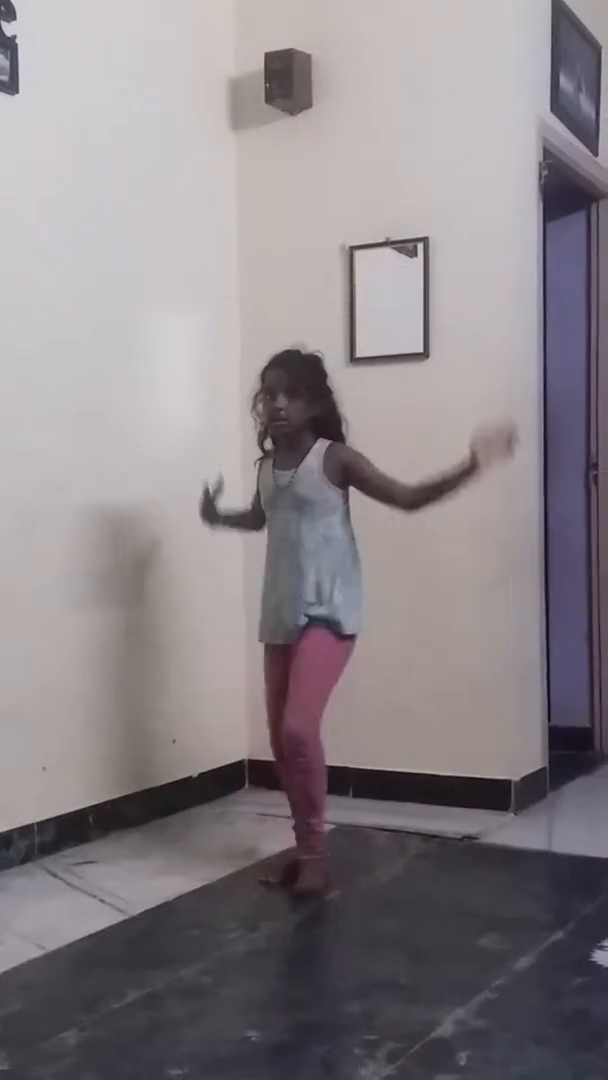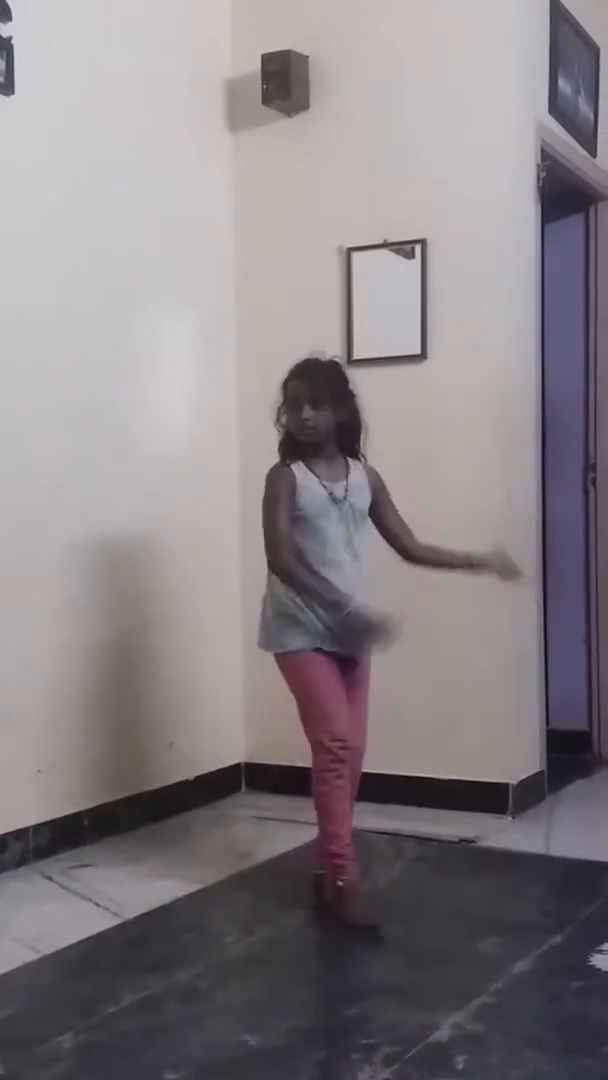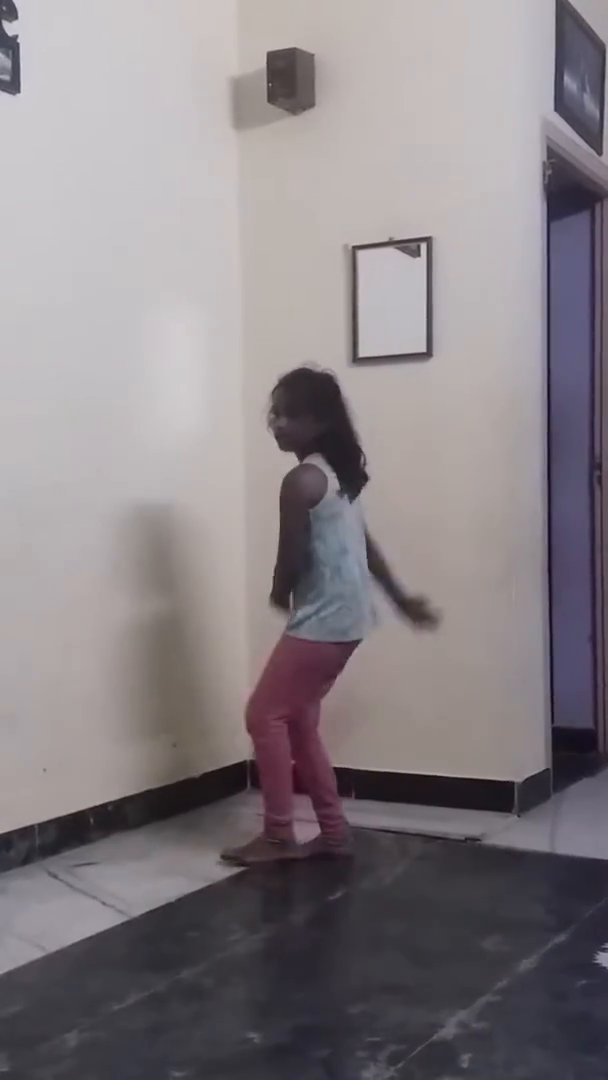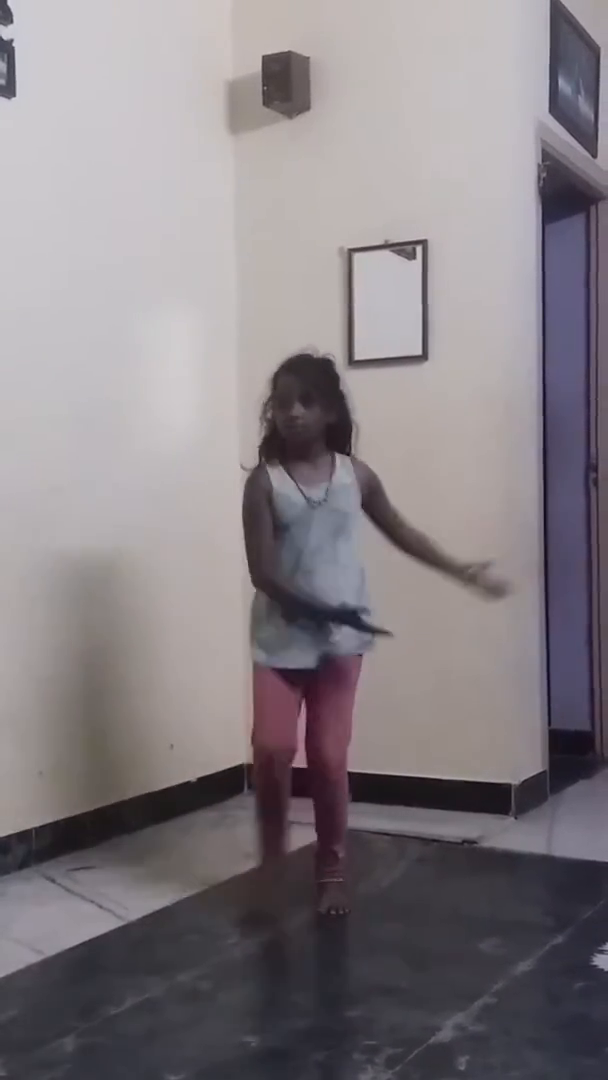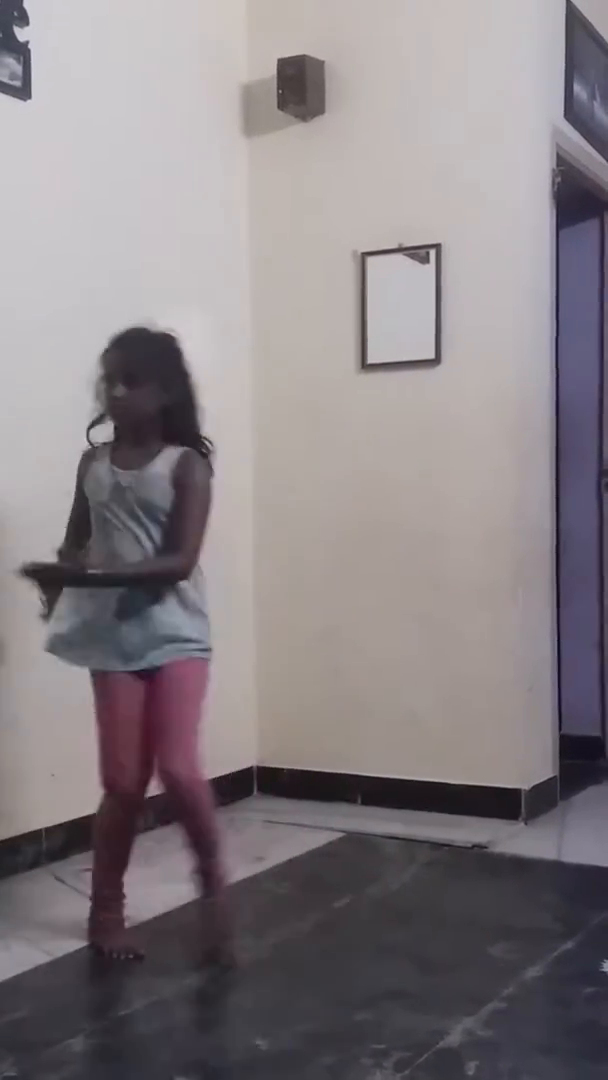
dt=1s
person 1, frame 1
left shoulder: (335, 458)
right shoulder: (265, 467)
left elbow: (407, 498)
left wrist: (467, 468)
right wrist: (217, 516)
left hip: (327, 615)
right hip: (280, 619)
left knee: (298, 729)
right knee: (282, 740)
left ankle: (312, 847)
right ankle: (308, 848)
person 1, frame 2
left shoulder: (365, 477)
right shoulder: (283, 478)
left elbow: (409, 547)
right elbow: (281, 560)
left wrist: (480, 563)
right wrist: (345, 609)
left hip: (350, 633)
right hip: (299, 631)
left knee: (348, 750)
right knee: (337, 741)
left ankle: (332, 867)
right ankle: (342, 877)
person 1, frame 3
left shoulder: (300, 481)
right shoulder: (337, 475)
left elbow: (290, 562)
right elbow: (363, 542)
left wrist: (279, 595)
right wrist: (400, 598)
left hip: (322, 619)
right hip: (344, 616)
left knee: (264, 715)
right knee: (297, 721)
left ankle: (277, 835)
right ankle: (334, 831)
person 1, frame 4
left shoulder: (355, 475)
right shoulder: (263, 482)
left elbow: (402, 534)
right elbow: (263, 575)
left wrist: (465, 573)
right wrist: (327, 609)
left hip: (339, 639)
right hip: (279, 637)
left knee: (329, 758)
right knee: (271, 748)
left ankle: (331, 869)
right ankle: (271, 851)
person 1, frame 5
left shoulder: (188, 465)
right shoulder: (93, 463)
left elbow: (182, 561)
left wrist: (102, 573)
right wrist: (59, 587)
left hip: (175, 637)
right hip: (112, 642)
left knee: (180, 771)
right knee: (123, 781)
left ankle: (214, 885)
right ankle: (105, 910)
